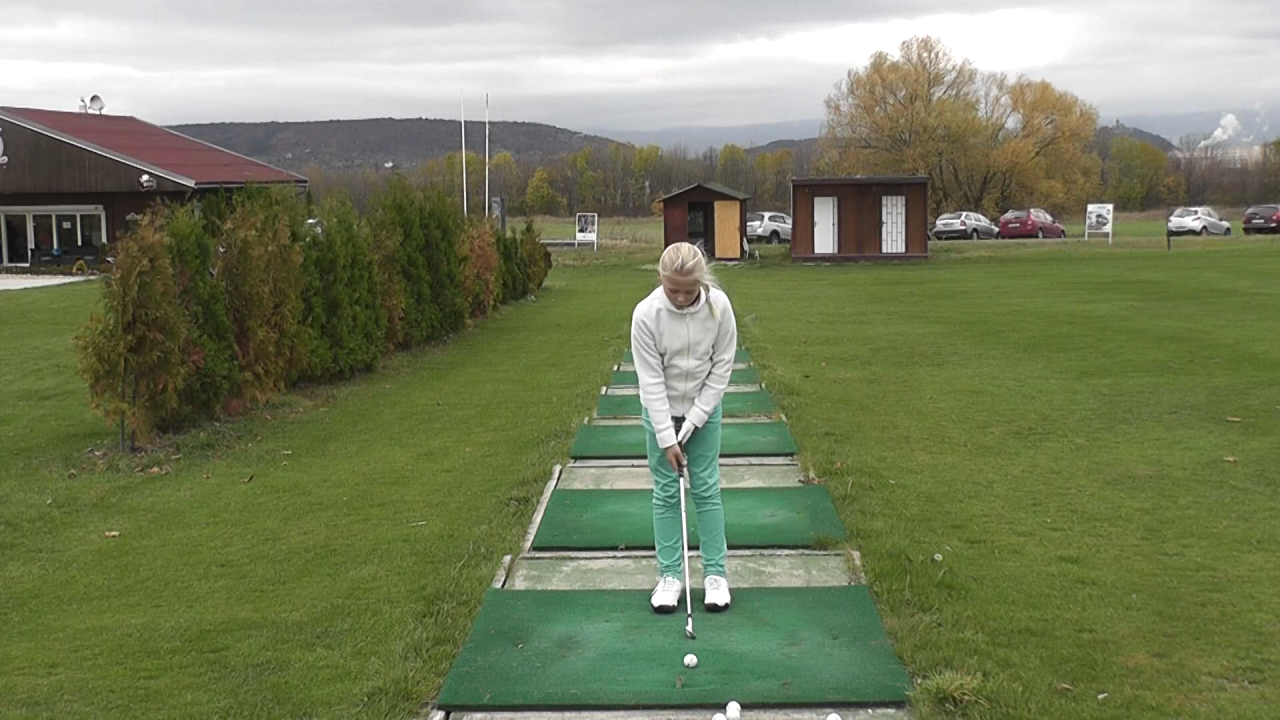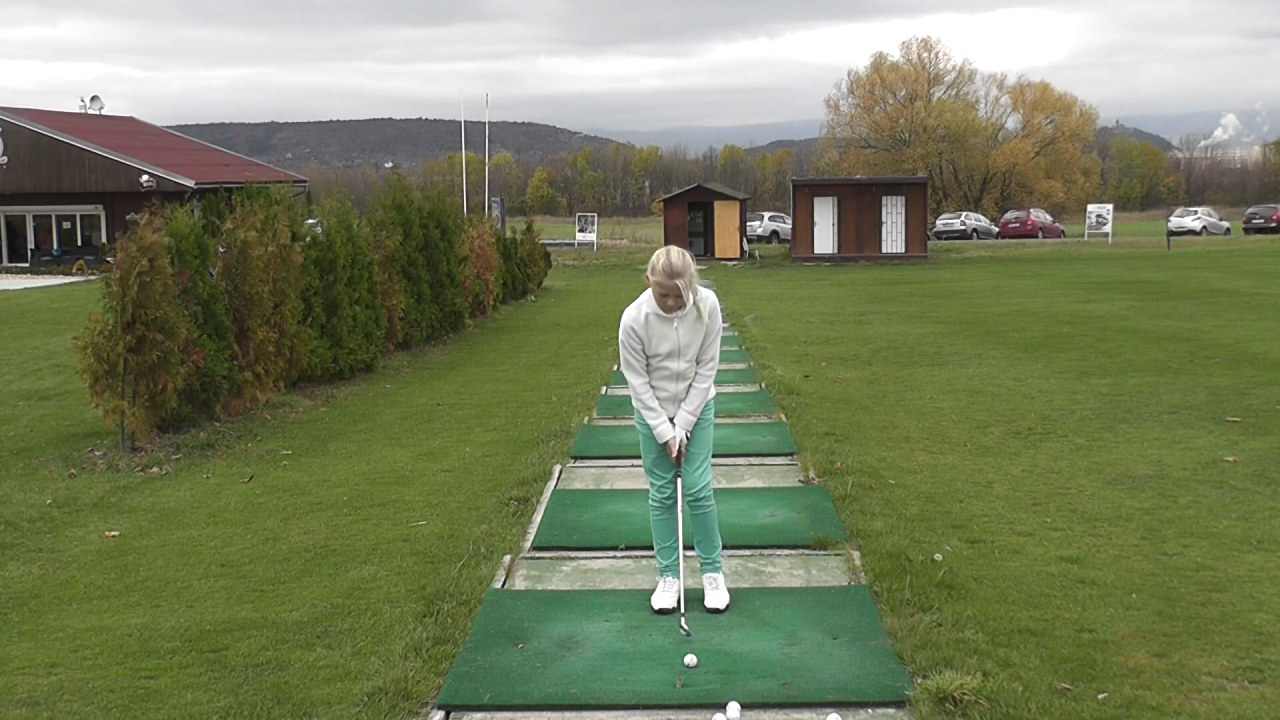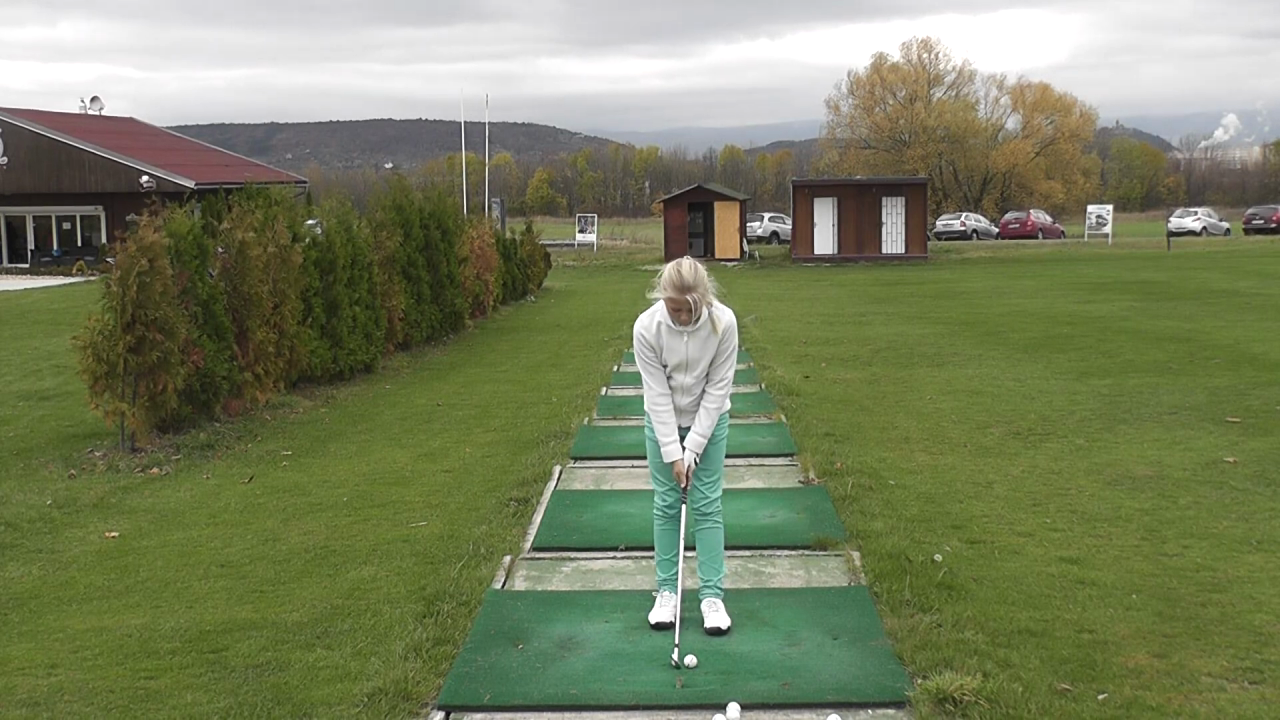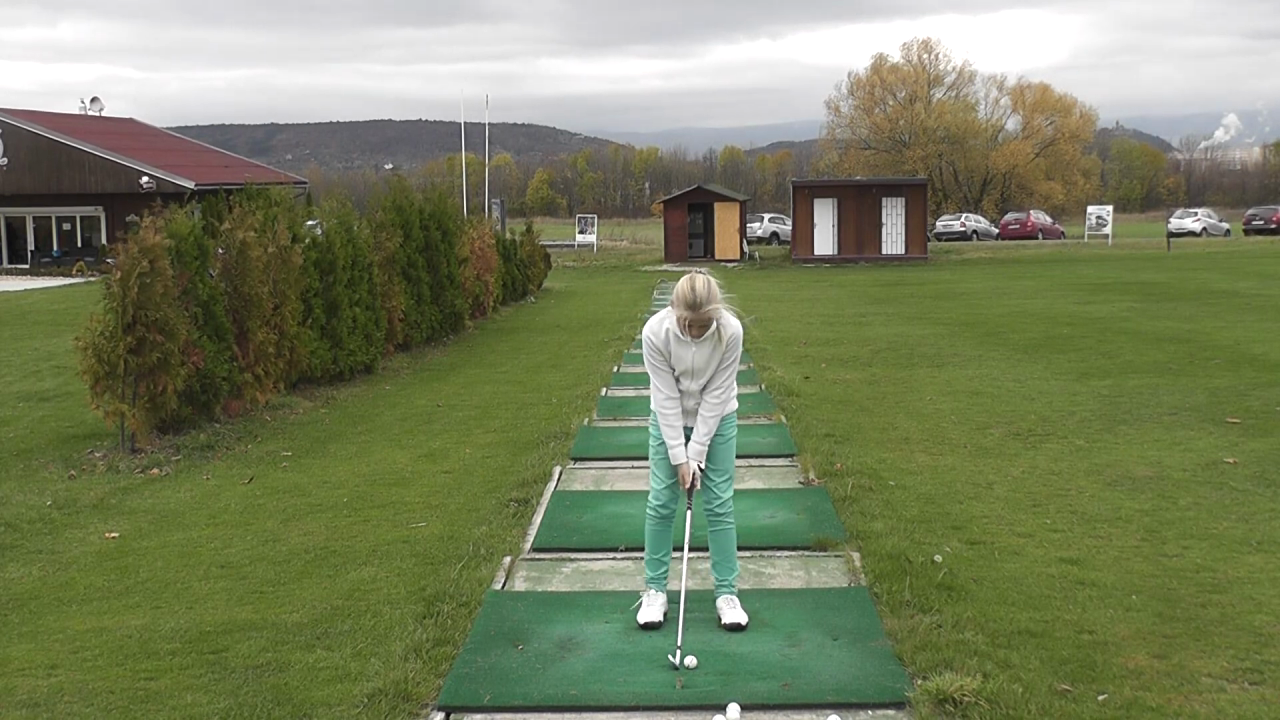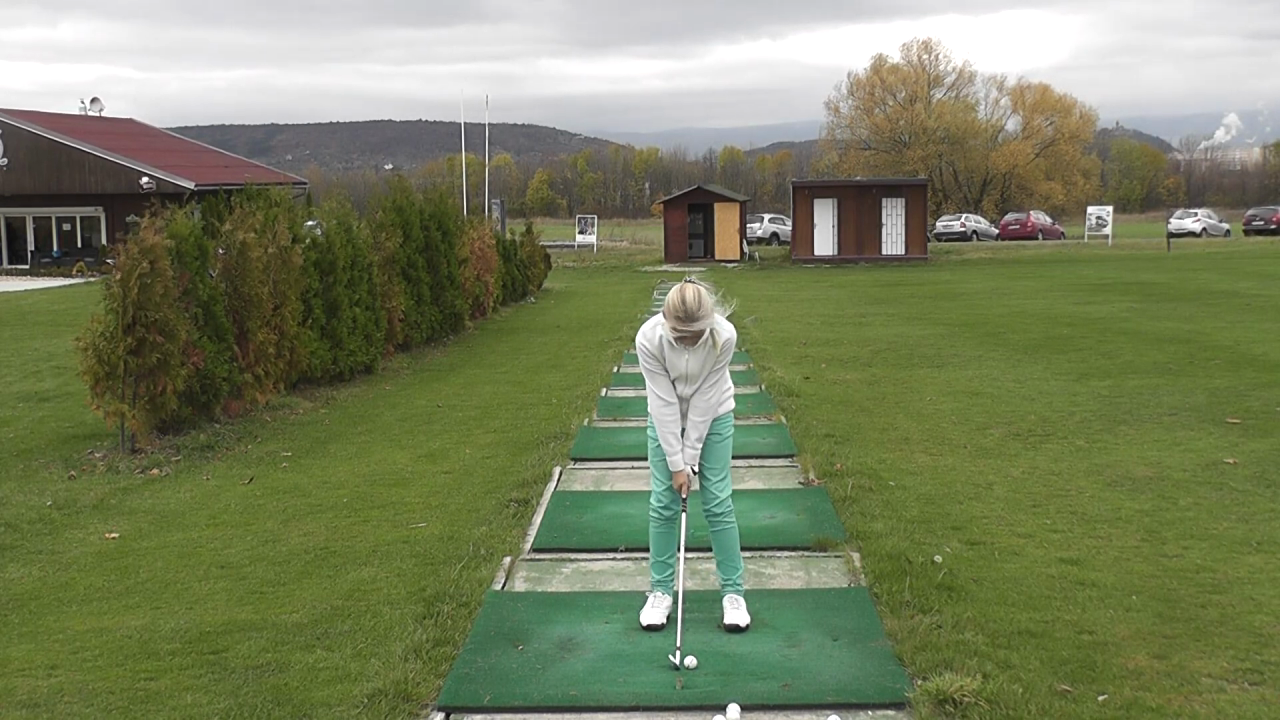
dt=1s
person 1, frame 1
left shoulder: (719, 305)
right shoulder: (646, 314)
left elbow: (722, 366)
right elbow: (651, 380)
left wrist: (694, 421)
right wrist: (666, 438)
left hip: (704, 407)
right hip: (660, 408)
left knee: (706, 488)
right knee: (666, 491)
left ankle: (715, 572)
right ankle: (669, 575)
person 1, frame 2
left shoulder: (707, 305)
right shoulder: (633, 319)
left elbow: (706, 369)
right elbow: (637, 380)
left wrist: (683, 424)
right wrist: (665, 431)
left hip: (696, 407)
right hip: (653, 411)
left knee: (698, 488)
right knee: (662, 493)
left ankle: (712, 571)
right ankle: (668, 575)
person 1, frame 3
left shoulder: (724, 321)
right shoulder: (646, 327)
left elbow: (718, 388)
right elbow: (657, 392)
left wrist: (693, 447)
right wrist: (673, 453)
left hip: (709, 419)
right hip: (662, 420)
left knee: (707, 504)
right knee: (666, 503)
left ankle: (712, 594)
right ankle: (666, 591)
person 1, frame 4
left shoulder: (731, 330)
right shoulder: (655, 331)
left elbow: (717, 395)
right elbow: (666, 395)
left wrist: (697, 453)
right wrist: (679, 457)
left hip: (716, 419)
right hip: (668, 419)
left knee: (719, 504)
right knee: (661, 502)
left ankle: (726, 592)
right ankle: (655, 589)
person 1, frame 5
left shoulder: (724, 335)
right shoulder: (648, 338)
left elbow: (706, 398)
right elbow: (664, 401)
left wrist: (690, 458)
right wrist: (676, 462)
left hip: (713, 418)
right hip: (666, 420)
left knee: (718, 502)
right knee: (663, 502)
left ankle: (733, 590)
right ankle: (661, 590)
